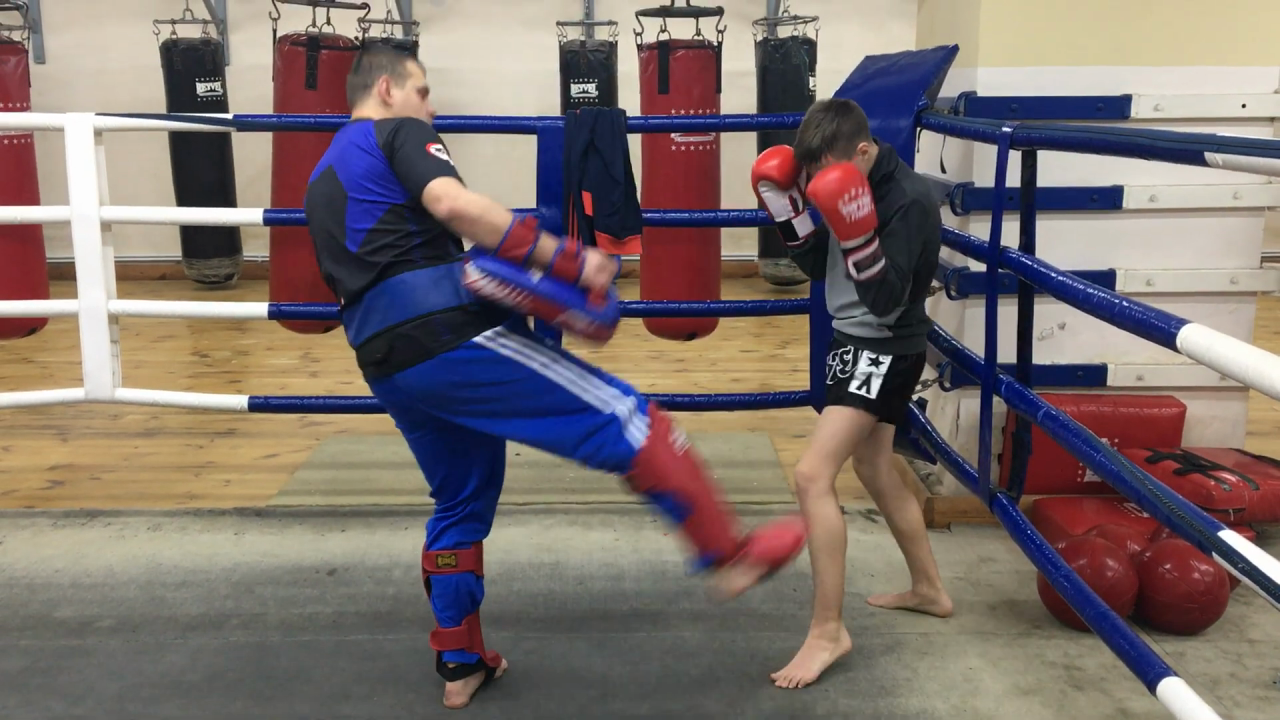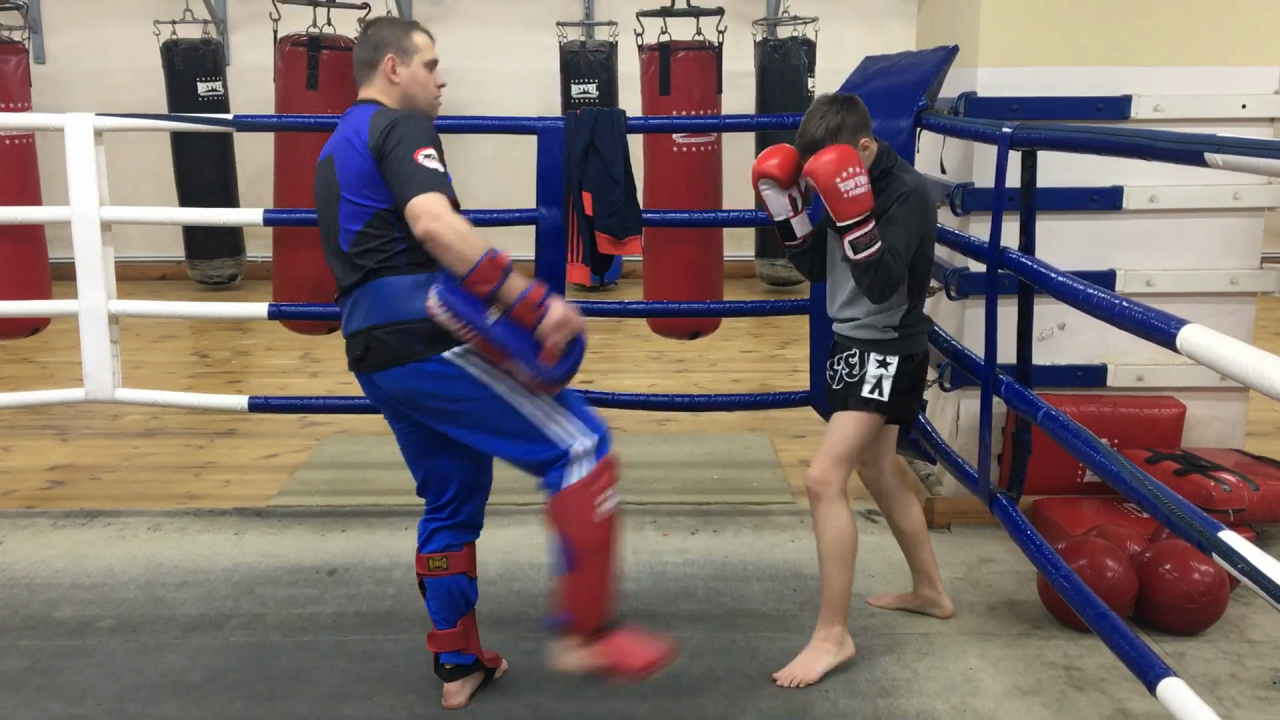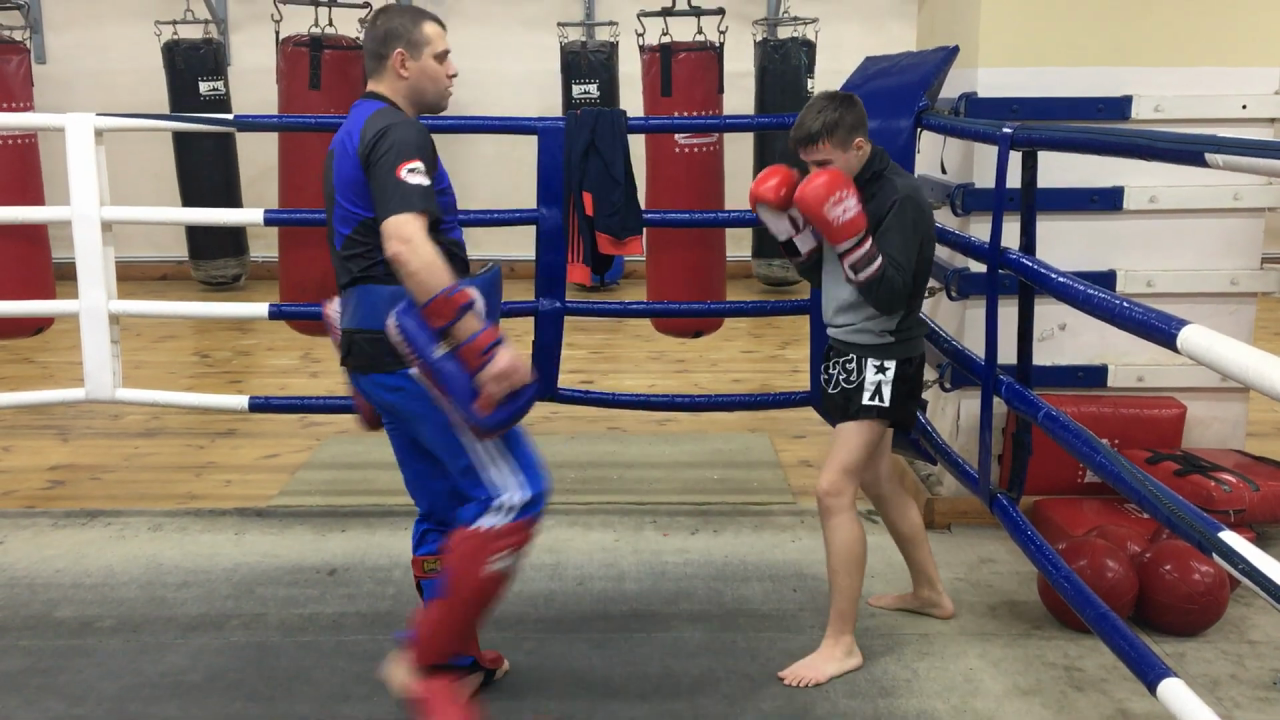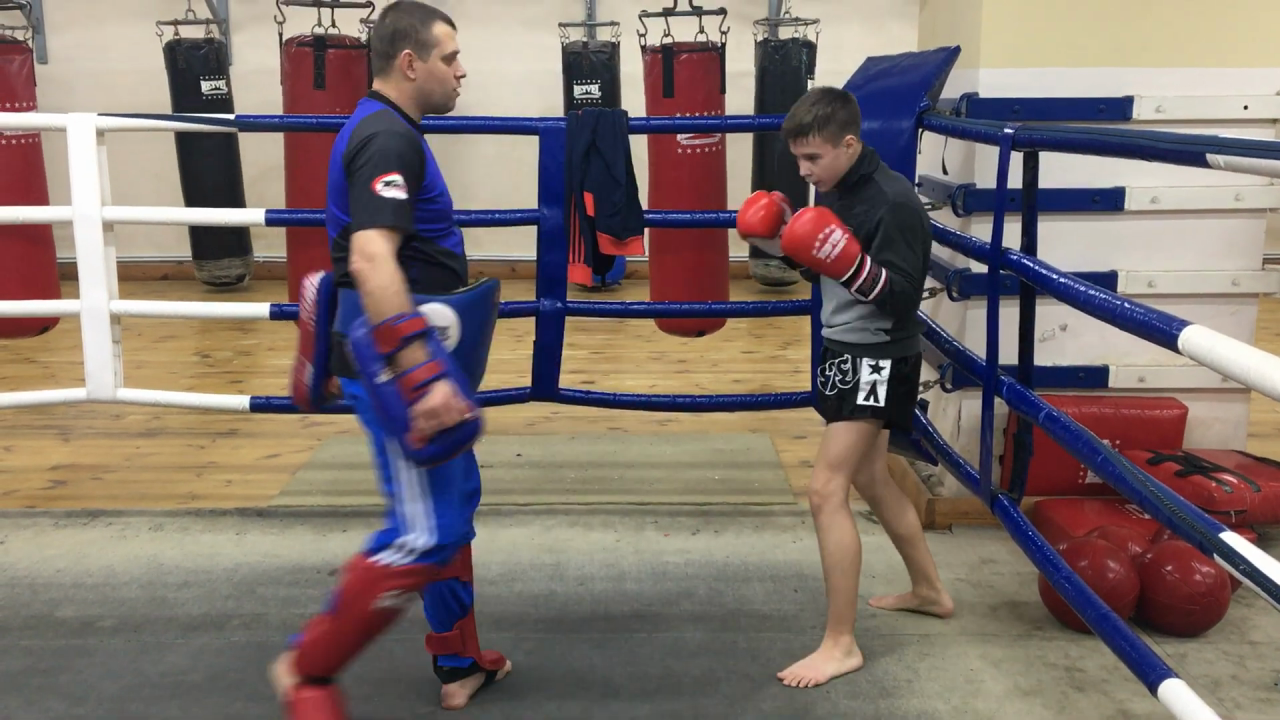
dt=0.1s
person 1, frame 1
left shoulder: (316, 187)
right shoulder: (394, 136)
right elbow: (453, 205)
right wrist: (568, 257)
left hip: (394, 368)
right hip: (454, 338)
left knee: (460, 506)
right knee: (619, 418)
left ankle: (458, 663)
right ankle: (729, 552)
person 1, frame 2
left shoulder: (339, 154)
right shoulder: (401, 133)
right elbow: (435, 225)
right wrist: (534, 304)
left hip: (379, 353)
right hip: (430, 341)
left knee: (454, 504)
right knee: (581, 449)
left ankle: (457, 664)
right ankle: (585, 632)
person 1, frame 3
left shoulder: (353, 132)
right shoulder: (392, 130)
right elbow: (407, 246)
right wrist: (486, 345)
left hip: (378, 350)
right hip: (412, 349)
left knee: (448, 508)
right knee: (514, 492)
left ankle: (457, 660)
right ankle: (426, 661)
person 1, frame 4
left shoulder: (381, 131)
right shoulder: (389, 137)
left elbow: (350, 261)
right elbow: (373, 264)
right wrist: (425, 378)
left hip: (386, 357)
right hip: (396, 359)
left knee: (435, 517)
right knee: (423, 535)
person 2, frame 1
left shoulder: (910, 199)
right shoulder: (853, 191)
left elbow: (882, 295)
right elbow: (816, 263)
left wrist: (854, 227)
right wrist: (786, 208)
left hip: (882, 353)
right hip: (855, 344)
left knee: (813, 475)
right knee: (877, 471)
left ankle: (827, 631)
right ankle: (928, 589)
person 2, frame 2
left shoulder: (907, 192)
right shoulder: (855, 187)
left elbow: (880, 285)
right elbow: (814, 265)
left wrist: (853, 212)
right wrist: (785, 206)
left hip: (886, 354)
right hip: (855, 345)
left knee: (824, 479)
right knee: (879, 473)
left ankle: (832, 633)
right ankle: (929, 591)
person 2, frame 3
left shoulder: (901, 197)
right shoulder: (839, 189)
left elbow: (892, 293)
right elbow: (824, 272)
left wrist: (850, 231)
right wrist: (792, 224)
left hip: (882, 359)
right hip: (847, 351)
left knee: (833, 490)
right knee: (877, 479)
left ankle: (841, 643)
right ankle: (928, 591)
person 2, frame 4
left shoulder: (892, 199)
right shoulder: (834, 191)
left elbow: (897, 296)
left wrist: (845, 258)
right wrist: (783, 242)
left hip: (878, 359)
right hip: (846, 351)
left knee: (825, 491)
right knee: (871, 480)
left ankle: (840, 643)
right ankle: (928, 589)
